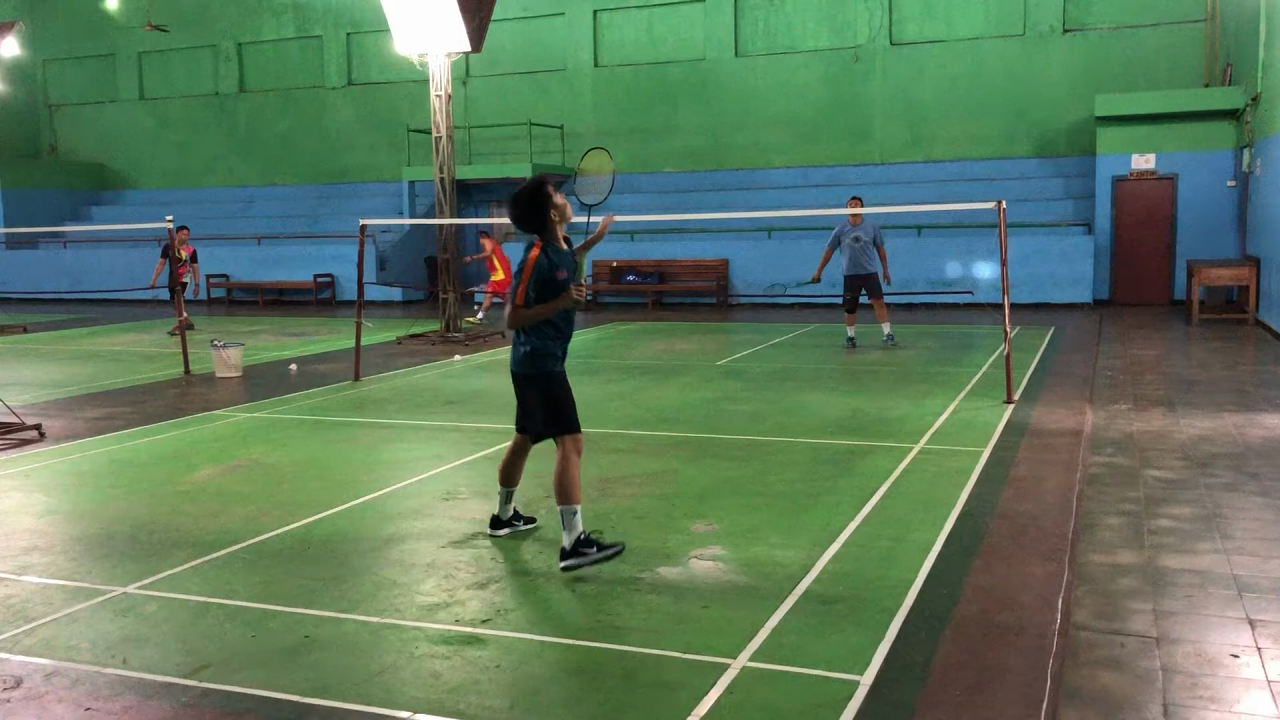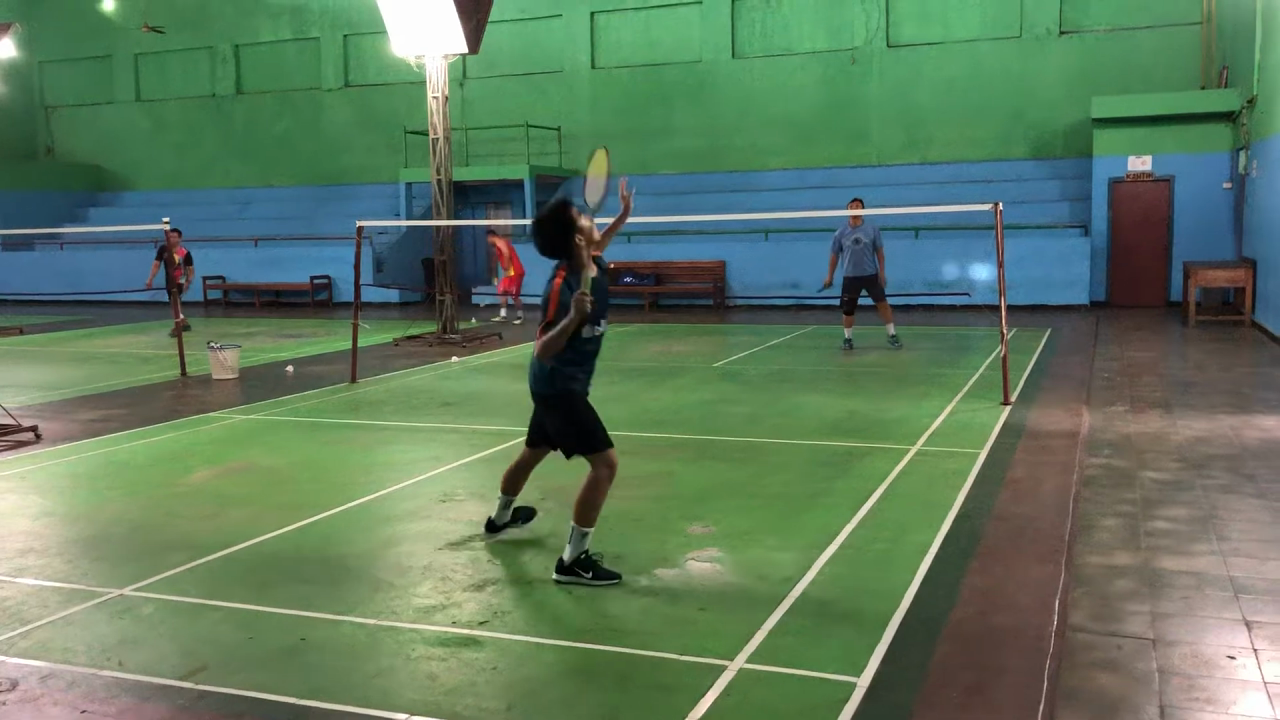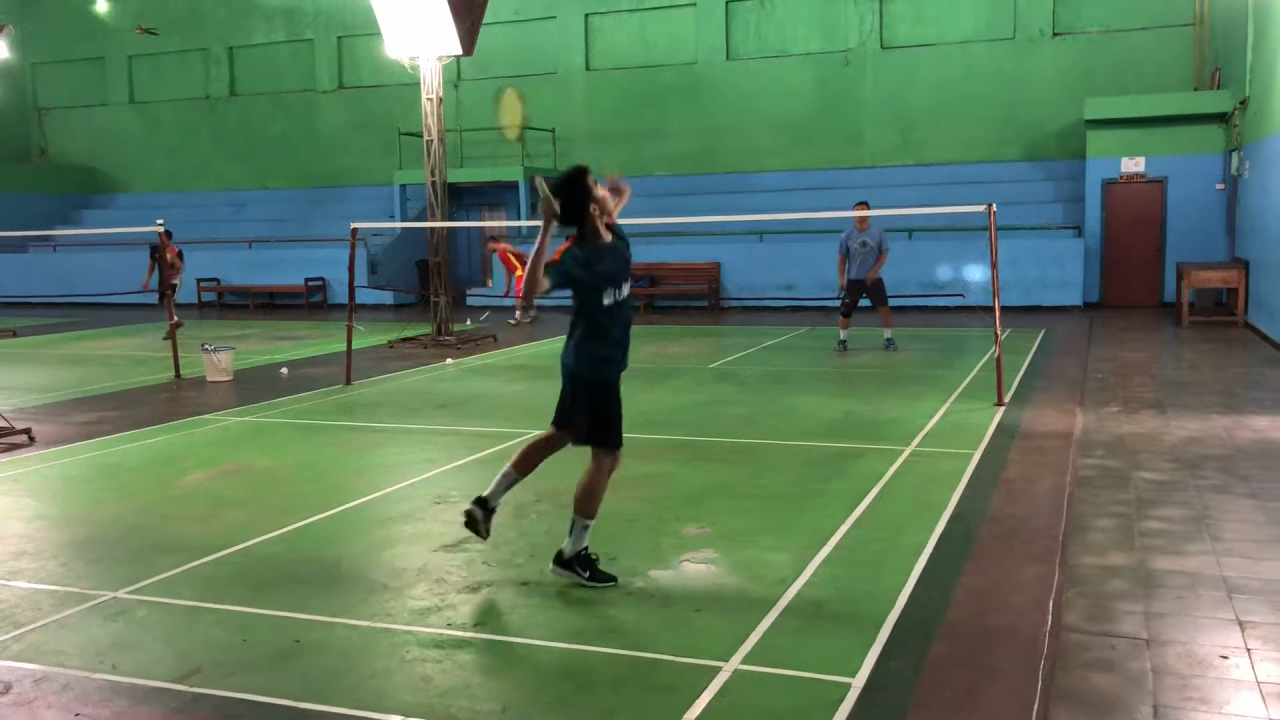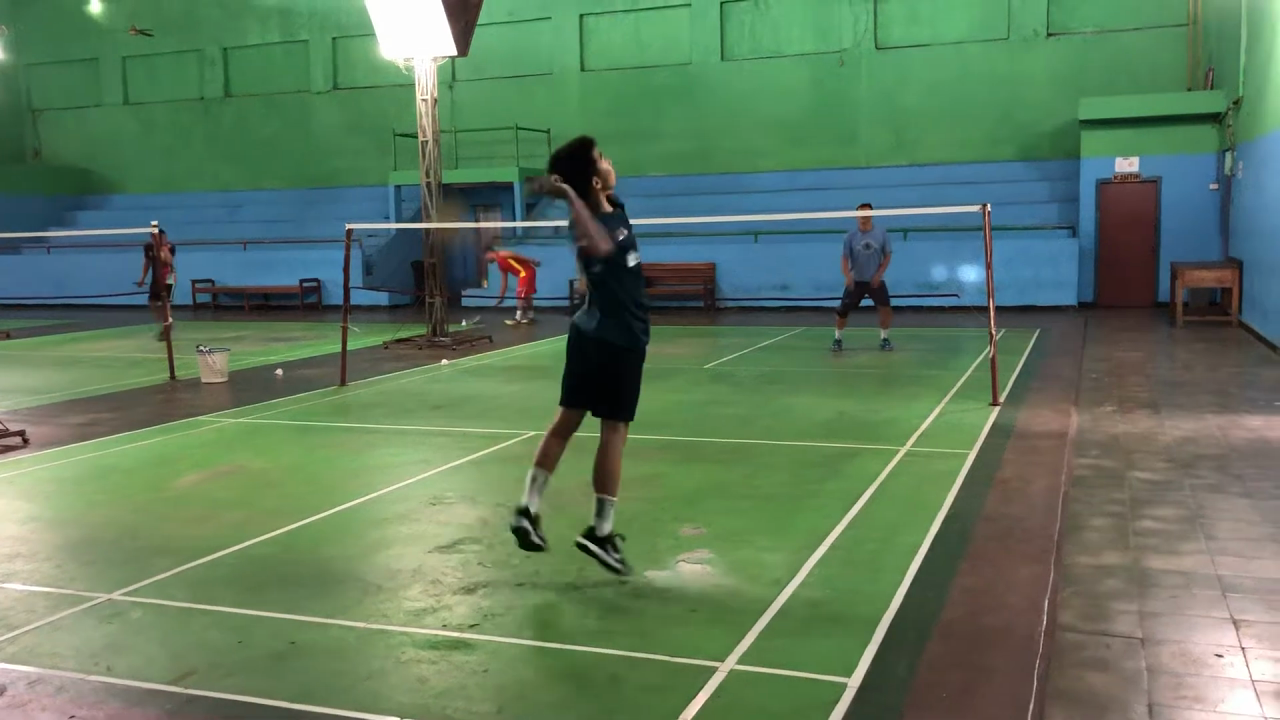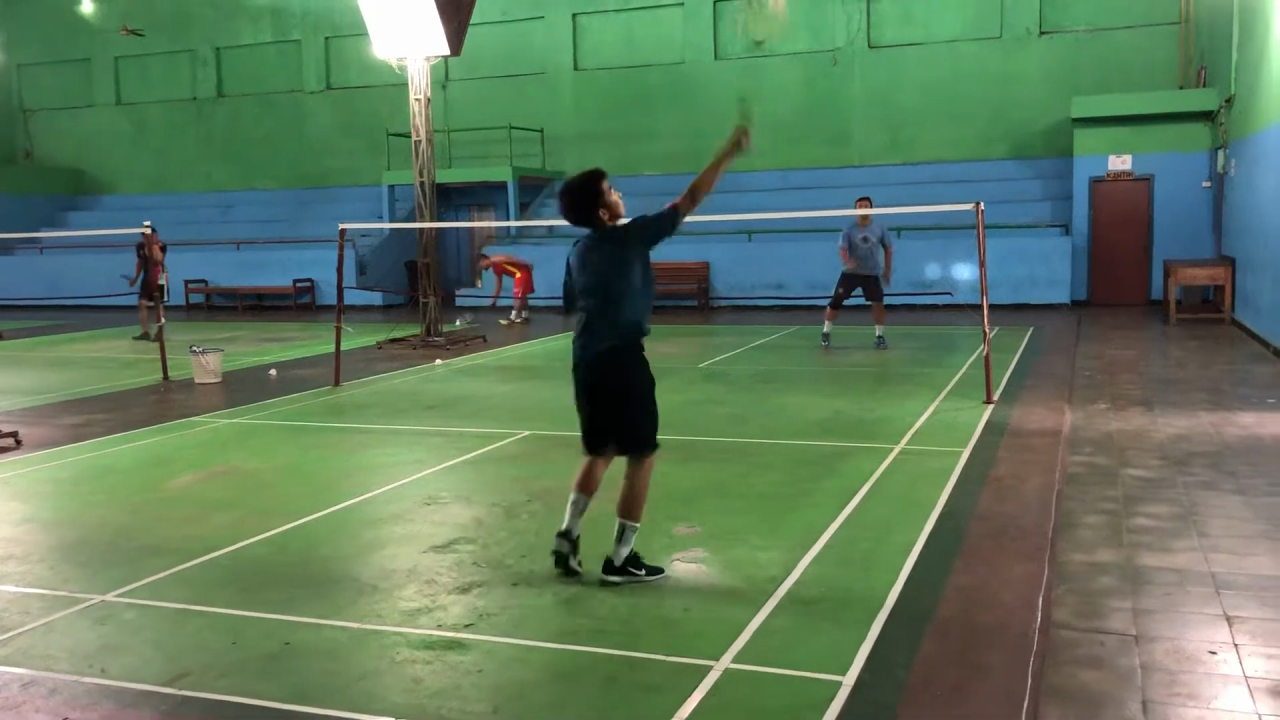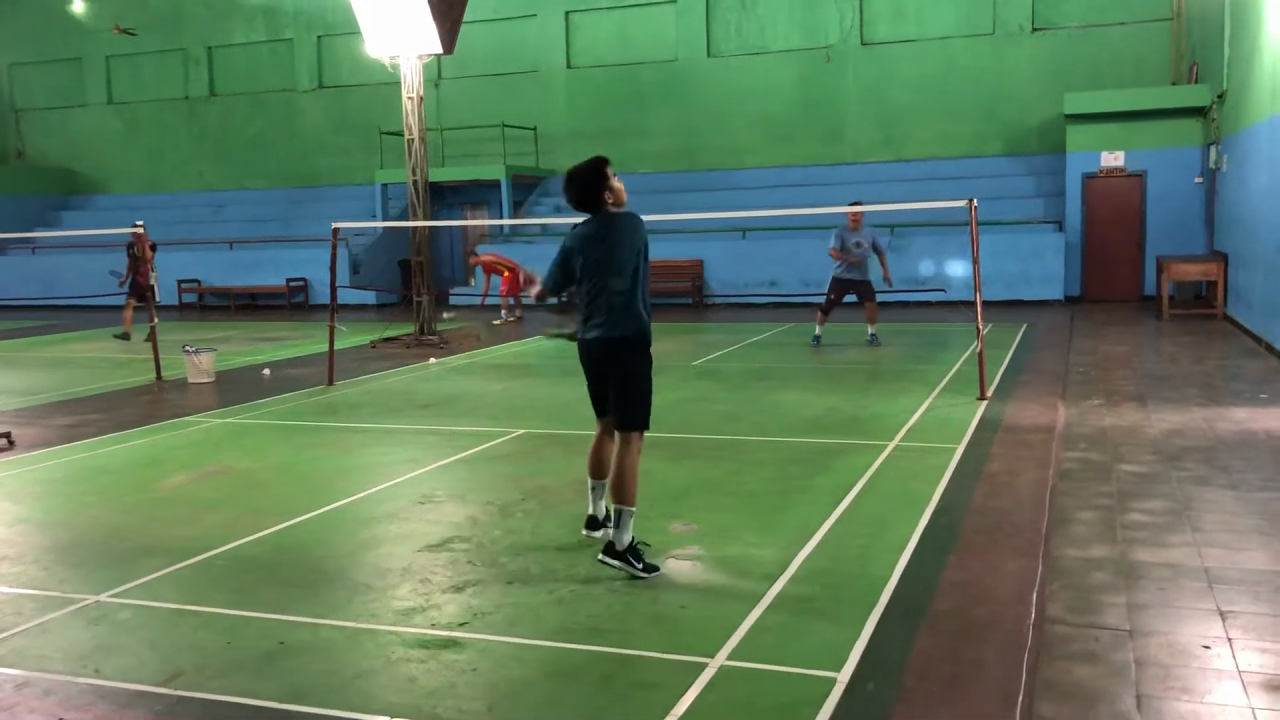
dt=0.2s
person 1, frame 1
left shoulder: (558, 248)
right shoulder: (537, 257)
right elbow: (513, 318)
left wrist: (592, 241)
right wrist: (562, 303)
left hip: (538, 362)
right hip: (539, 364)
left knee: (524, 439)
right knee: (570, 444)
left ankle: (504, 515)
right ankle: (574, 543)
person 1, frame 2
left shoulder: (593, 267)
right shoulder: (562, 286)
right elbow: (544, 352)
left wrist: (622, 216)
right wrist: (574, 319)
left hip: (559, 385)
right hip: (561, 388)
left knee: (534, 452)
right knee: (605, 462)
left ankle: (500, 518)
right ankle: (573, 560)
person 1, frame 3
left shoulder: (615, 236)
right shoulder: (577, 255)
right elbow: (532, 290)
left wrist: (619, 193)
right wrist: (546, 228)
left hip: (594, 363)
right hip: (593, 368)
left knee: (556, 437)
right knee: (605, 457)
left ankle: (488, 502)
right ankle: (572, 553)
person 1, frame 4
left shoulder: (613, 210)
right shoulder: (593, 223)
right elbow: (599, 247)
right wrist: (570, 196)
left hip: (591, 333)
right hip: (618, 338)
left knee: (567, 419)
right knee: (613, 429)
left ankle: (530, 510)
right ankle: (601, 531)
person 1, frame 5
left shoulder: (577, 252)
right shoulder: (628, 237)
right elbow: (689, 200)
right wrist: (728, 151)
left hip: (585, 363)
right hip: (622, 360)
left knee: (599, 454)
right knee: (641, 456)
left ankle: (569, 534)
right ankle: (620, 559)
person 1, frame 6
left shoulder: (575, 238)
right shoulder: (631, 224)
left elbow: (543, 294)
left wrist: (534, 286)
left hip: (591, 343)
right hip: (627, 342)
left knee: (608, 425)
right knee: (630, 437)
left ankle: (597, 515)
right ankle: (621, 543)
